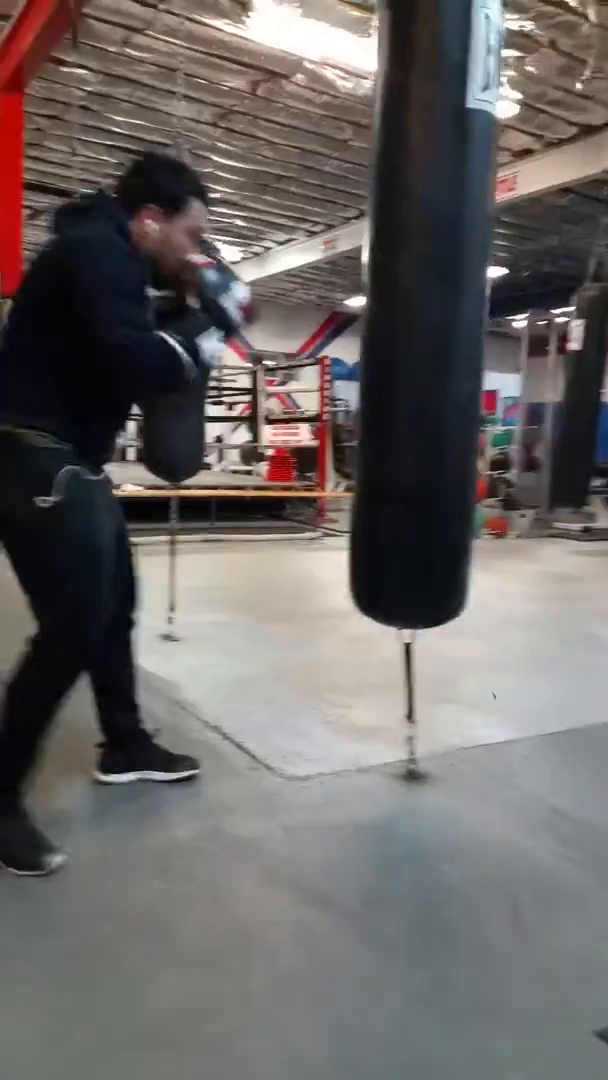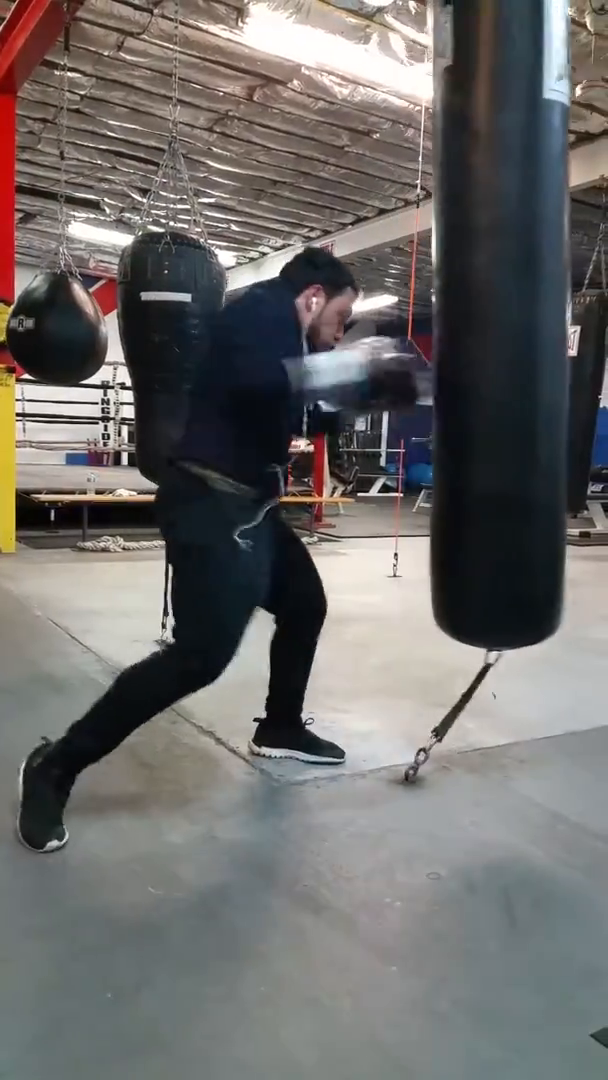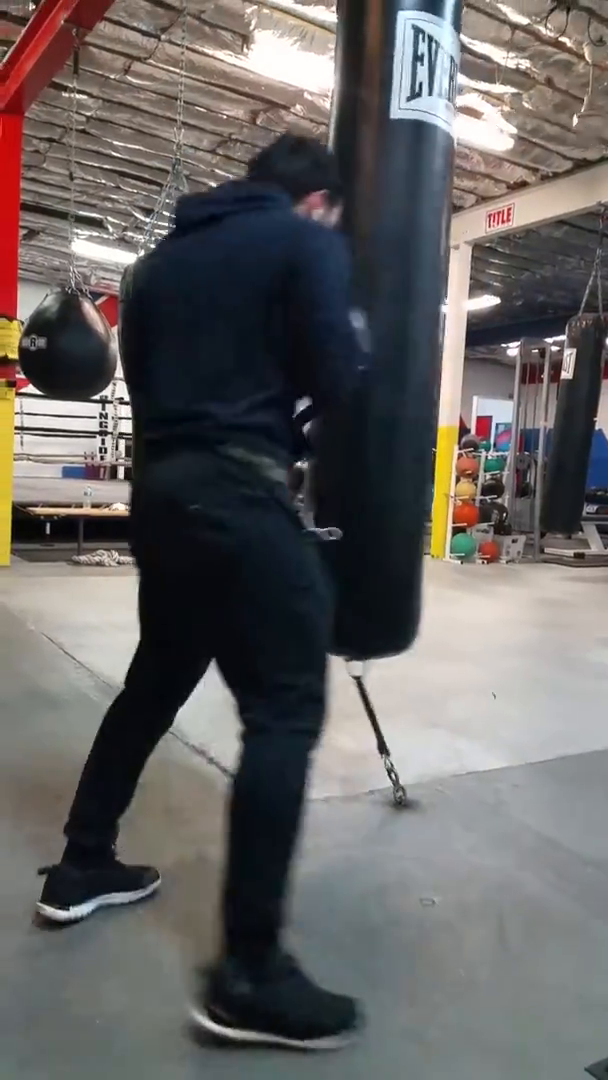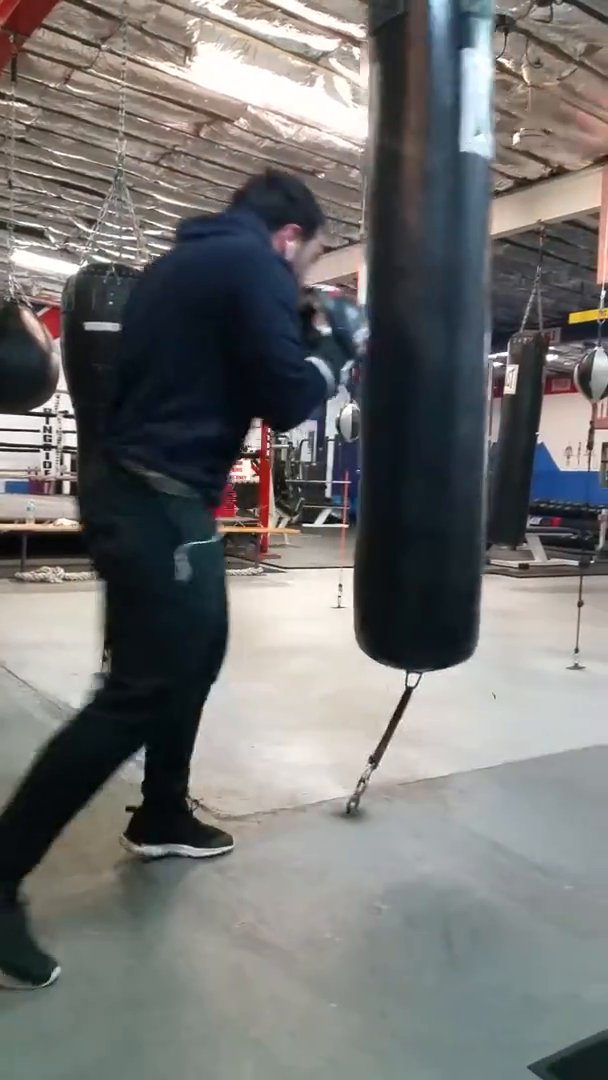
dt=1s
person 1, frame 1
left shoulder: (110, 261)
right shoulder: (98, 248)
left elbow: (124, 359)
right elbow: (135, 364)
left wrist: (192, 314)
right wrist: (209, 328)
left hip: (66, 462)
left knee: (113, 603)
right knee: (76, 625)
left ankle: (125, 746)
person 1, frame 2
left shoulder: (281, 338)
right shoulder: (260, 315)
left elbow: (283, 410)
right elbow: (263, 398)
left hip: (248, 504)
right hip: (209, 502)
left knee: (305, 607)
right knee: (201, 654)
left ankle: (280, 727)
right ankle: (56, 766)
person 1, frame 3
left shoulder: (167, 254)
right shoulder: (306, 246)
right elbow: (331, 381)
right wrist: (341, 331)
left hip: (160, 484)
right hip: (237, 493)
left knee: (158, 675)
right knee: (286, 709)
left ankle: (81, 866)
right ankle: (248, 974)
person 1, frame 4
left shoulder: (178, 265)
right shoulder: (255, 267)
right elbow: (288, 399)
left wrist: (300, 337)
right wrist: (330, 346)
left hip: (136, 489)
right hip: (158, 503)
left knee: (191, 652)
right knee: (141, 692)
left ankle: (161, 817)
